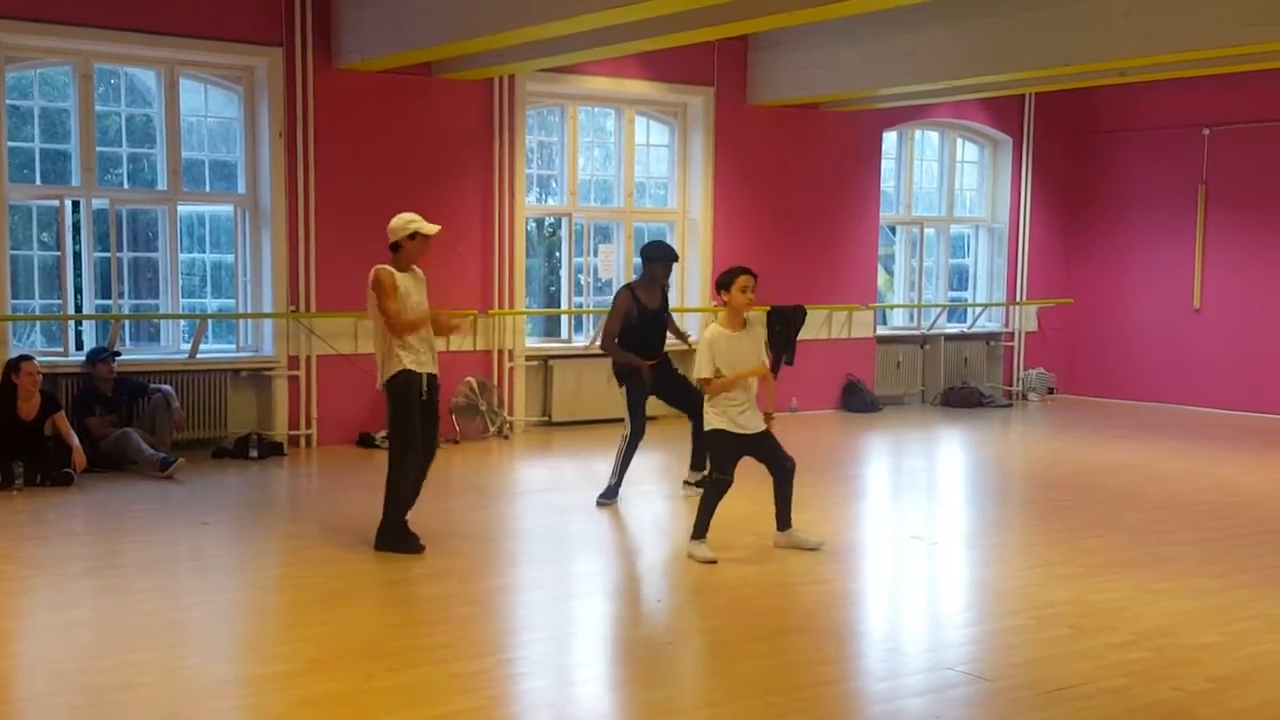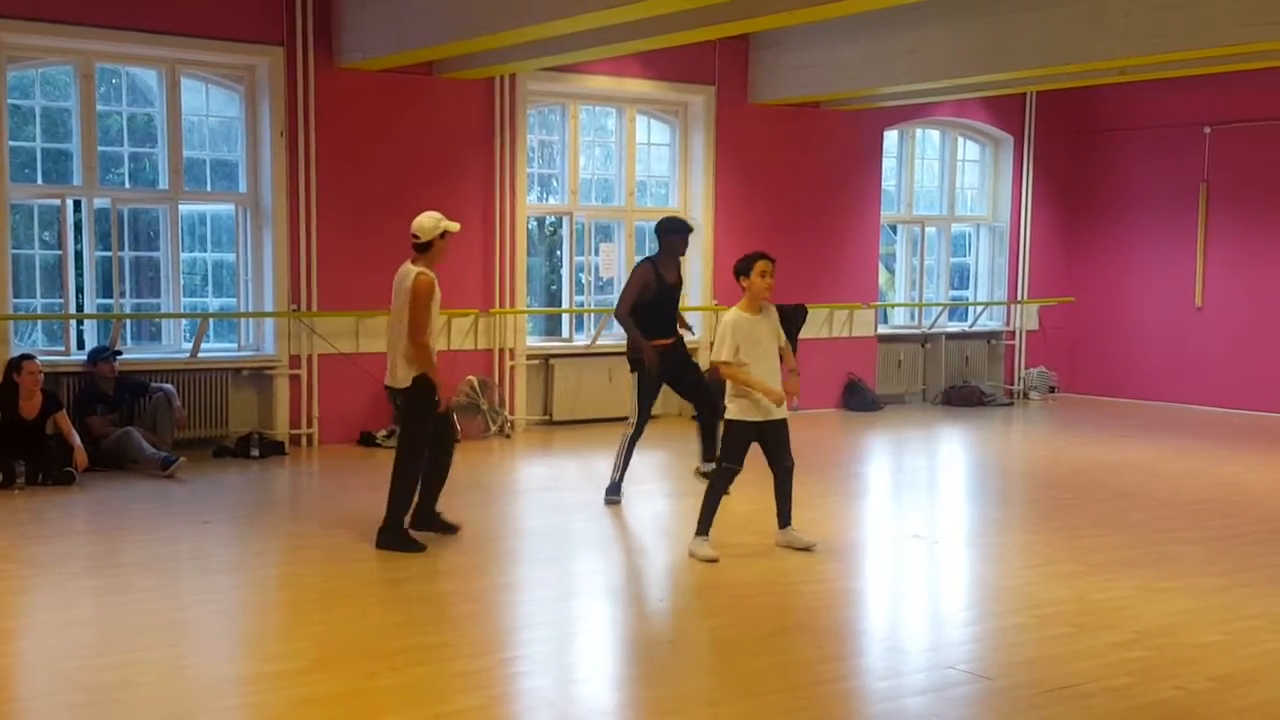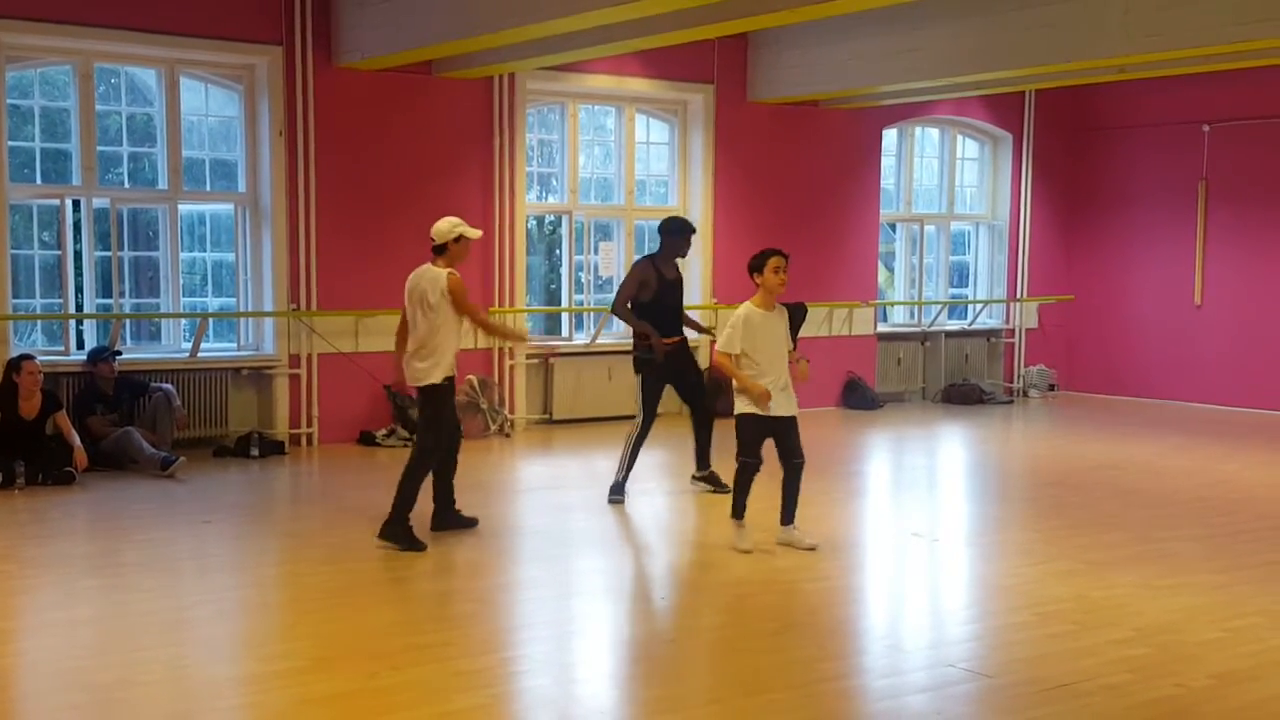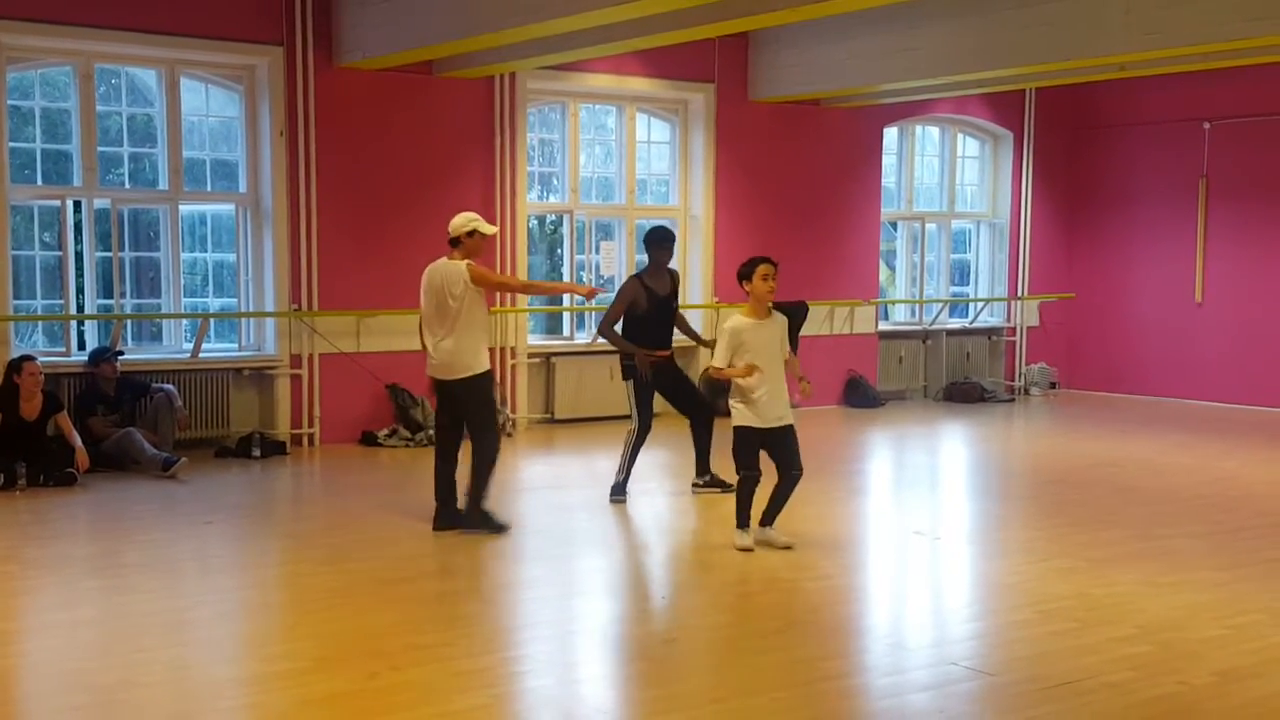
dt=0.3s
person 1, frame 1
left shoulder: (419, 276)
right shoulder: (383, 275)
right elbow: (398, 325)
left wrist: (446, 324)
right wrist: (434, 317)
left hip: (427, 371)
right hip: (401, 372)
left knee: (425, 450)
right knee: (406, 452)
left ankle: (397, 520)
right ankle: (390, 531)
person 1, frame 2
left shoulder: (409, 270)
right shoulder: (424, 280)
left elbow: (406, 326)
right elbow: (420, 338)
right wrist: (440, 384)
left hip: (418, 372)
right hip: (417, 374)
left knee: (443, 442)
right knee: (413, 452)
left ankle: (425, 512)
right ankle: (391, 529)
person 1, frame 3
left shoulder: (417, 276)
right shoulder: (450, 279)
left elbow: (404, 327)
right elbow: (483, 322)
left wrist: (401, 365)
right wrist: (527, 339)
left hip: (421, 370)
right hip: (438, 373)
left knee: (449, 440)
right knee: (430, 449)
left ankle: (445, 512)
right ankle: (396, 524)
person 1, frame 4
left shoulder: (431, 272)
right shoulder: (470, 271)
left elbow: (424, 325)
right elbow: (524, 286)
right wrist: (573, 287)
left hip: (440, 368)
right hip: (469, 368)
left knee: (448, 440)
right knee: (486, 438)
left ankle: (446, 510)
right ankle: (475, 507)
person 2, frame 1
left shoulder: (755, 330)
right shoulder: (711, 337)
left elbow: (765, 372)
right elbow: (708, 386)
left wrist: (769, 411)
right wrist: (747, 373)
left hip: (752, 420)
right hip: (722, 422)
left knee: (785, 466)
right knee: (720, 480)
left ankle: (785, 531)
right ankle: (697, 540)
person 2, frame 2
left shoulder: (771, 314)
right shoulder: (732, 321)
left elbow: (784, 348)
right elbow: (724, 368)
left wrist: (792, 374)
right wrist: (764, 388)
left hip: (774, 409)
right hip: (742, 409)
left knee: (784, 466)
right knee: (726, 471)
left ankle: (784, 529)
right ankle: (700, 538)
person 2, frame 3
left shoulder: (782, 313)
right shoulder: (744, 315)
right elbow: (720, 357)
left wrist: (800, 362)
right wrist: (750, 385)
left hip: (783, 404)
right hip: (750, 404)
left knee: (795, 462)
right knee: (749, 463)
left ankle: (787, 528)
right ankle: (738, 523)
person 2, frame 4
left shoulder: (780, 321)
right shoulder: (733, 327)
right elbow: (716, 370)
left wrist: (801, 379)
right wrist: (738, 373)
left hip: (779, 413)
right hip: (747, 413)
left knee: (792, 471)
right knee: (749, 474)
left ankle: (765, 527)
right ankle: (742, 528)
person 3, frame 1
left shoulder: (662, 288)
right shoulder: (626, 297)
right elbow: (607, 343)
left wrist: (678, 333)
right wrist: (640, 365)
left hip: (660, 364)
right hip: (632, 370)
left knee: (701, 409)
right knee: (635, 429)
left ankle: (695, 477)
right ankle: (613, 487)
person 3, frame 2
left shoulder: (675, 265)
right shoulder: (645, 270)
right elbow: (621, 311)
left wrist: (681, 321)
right wrist: (642, 345)
left hip: (674, 348)
right hip: (648, 352)
left knee: (707, 403)
right knee: (639, 418)
left ankle: (707, 465)
right ankle: (615, 483)
person 3, frame 3
left shoulder: (674, 267)
right shoulder: (644, 267)
right elbow: (618, 307)
left wrist: (696, 326)
right wrist: (649, 331)
left hip: (679, 349)
right hip: (651, 352)
left knee: (703, 408)
right knee: (645, 419)
left ankle: (703, 471)
right ankle: (619, 483)
person 3, frame 4
left shoulder: (673, 278)
right shoulder: (633, 286)
right elbow: (605, 329)
left wrist: (699, 339)
right wrist: (634, 352)
left hip: (665, 360)
right hip: (637, 364)
left knee: (703, 411)
right knee: (642, 423)
left ankle: (703, 477)
right ankle: (619, 483)
